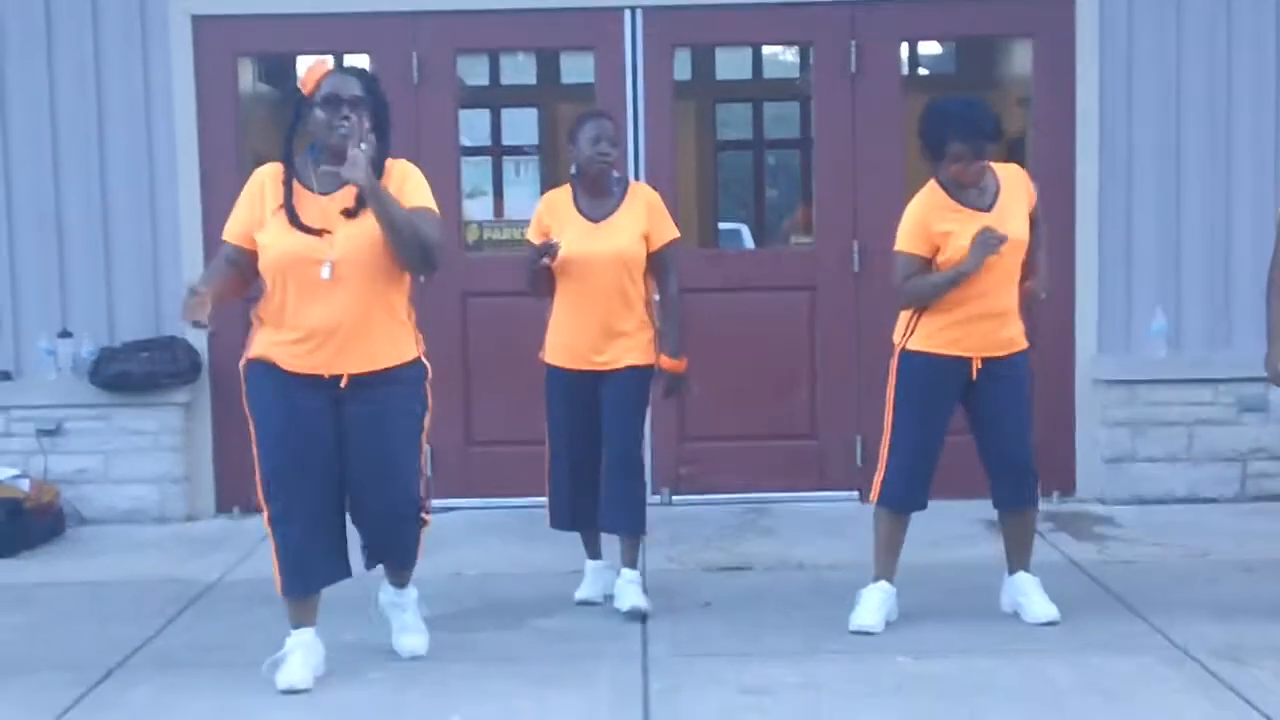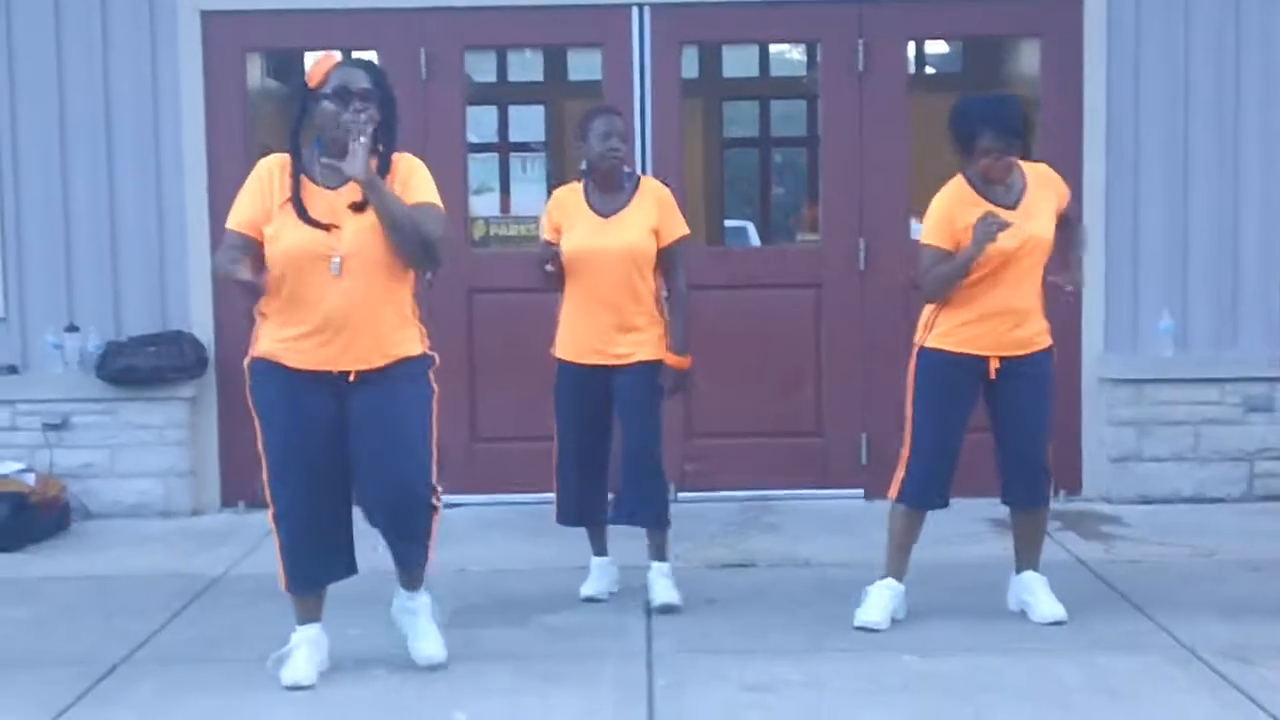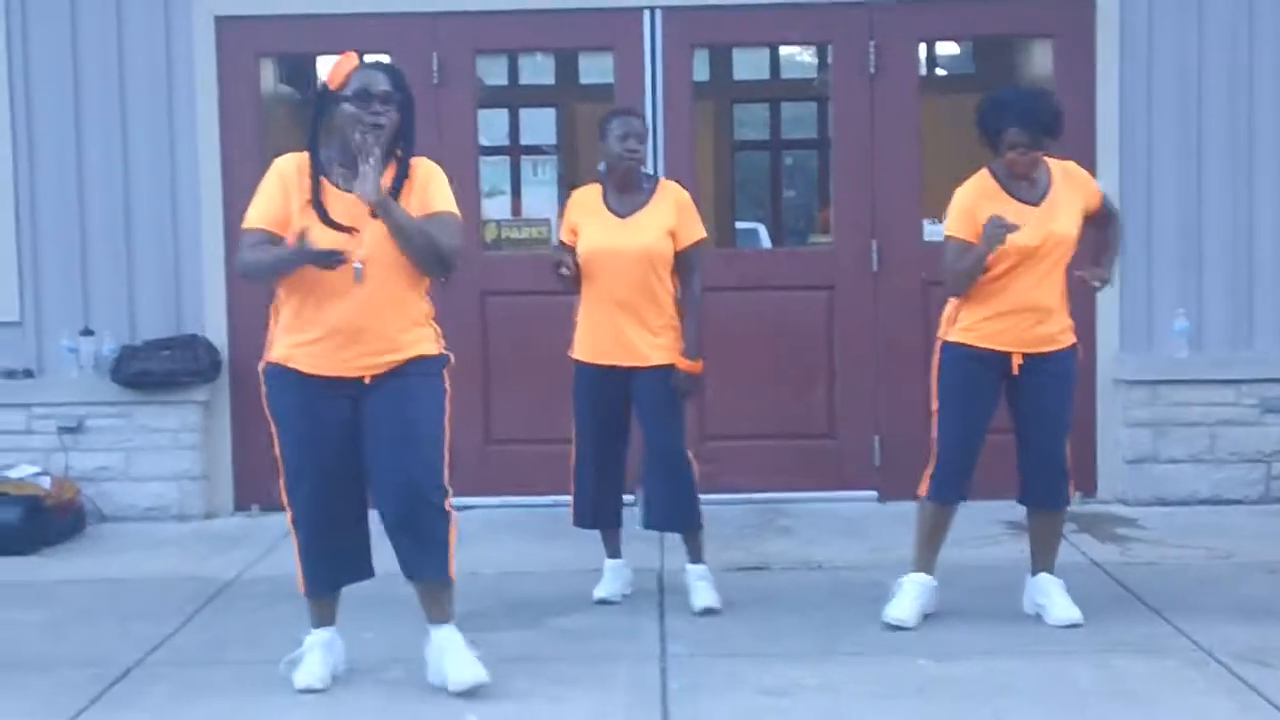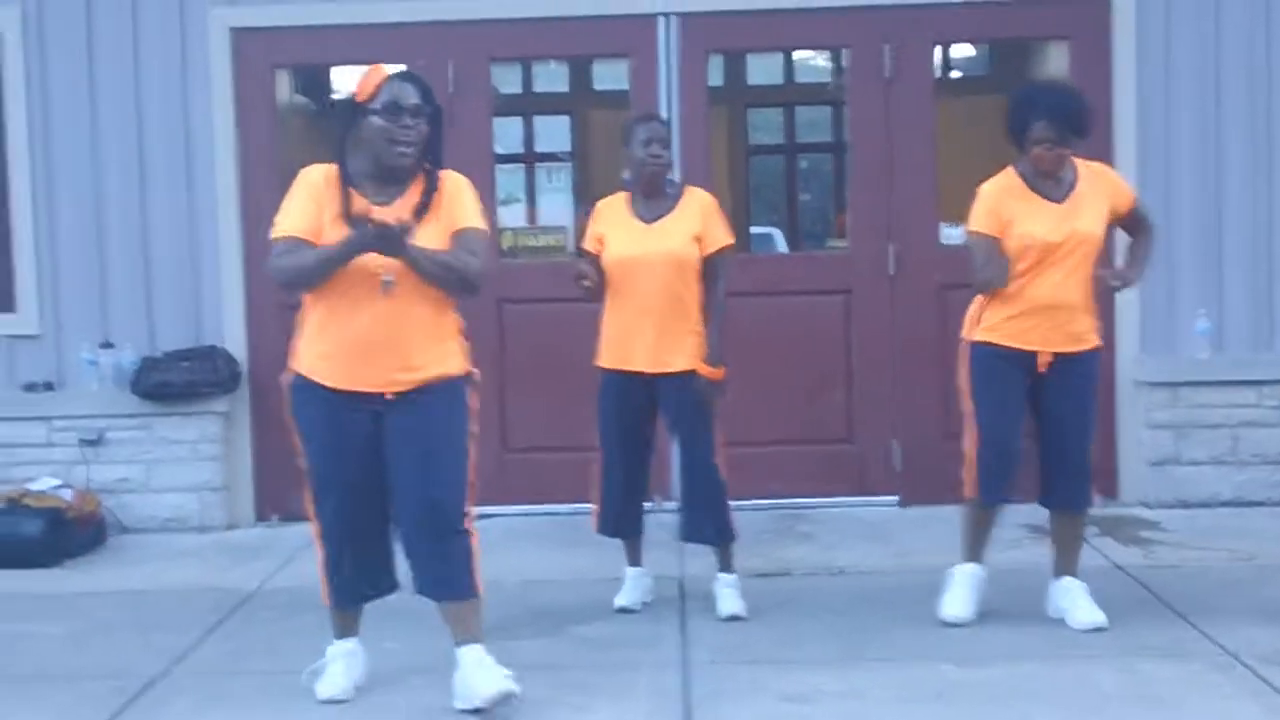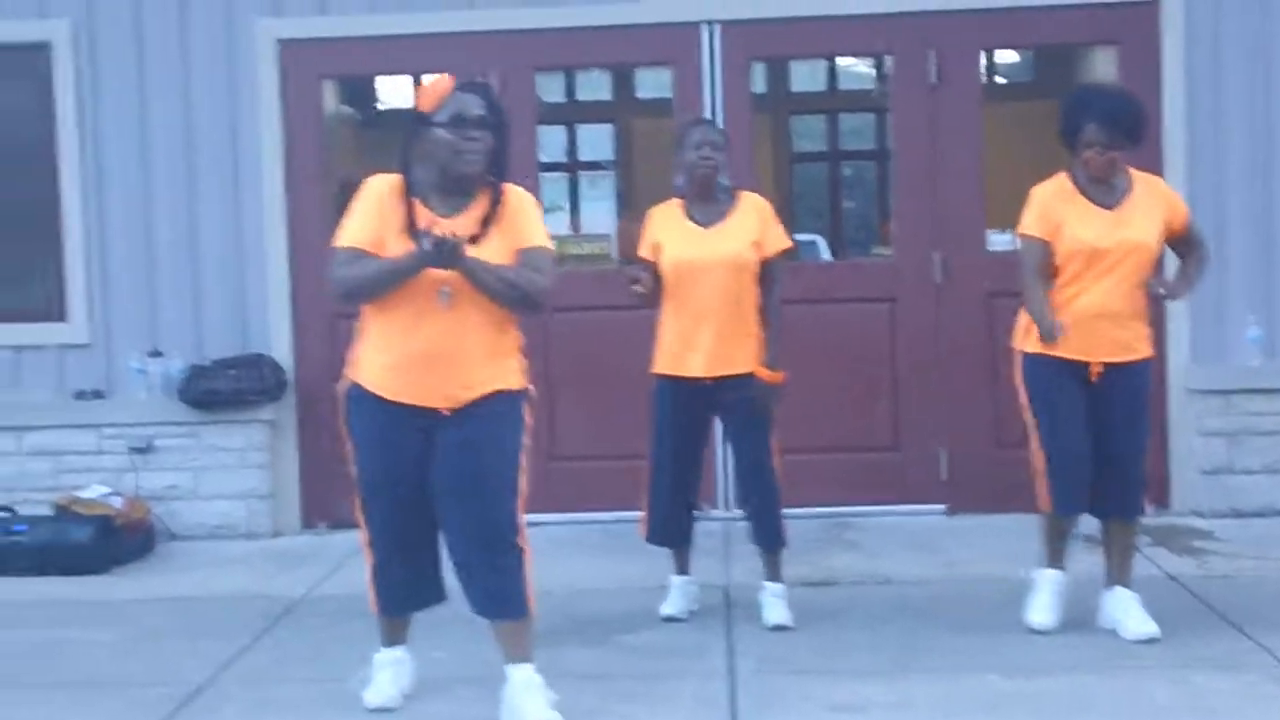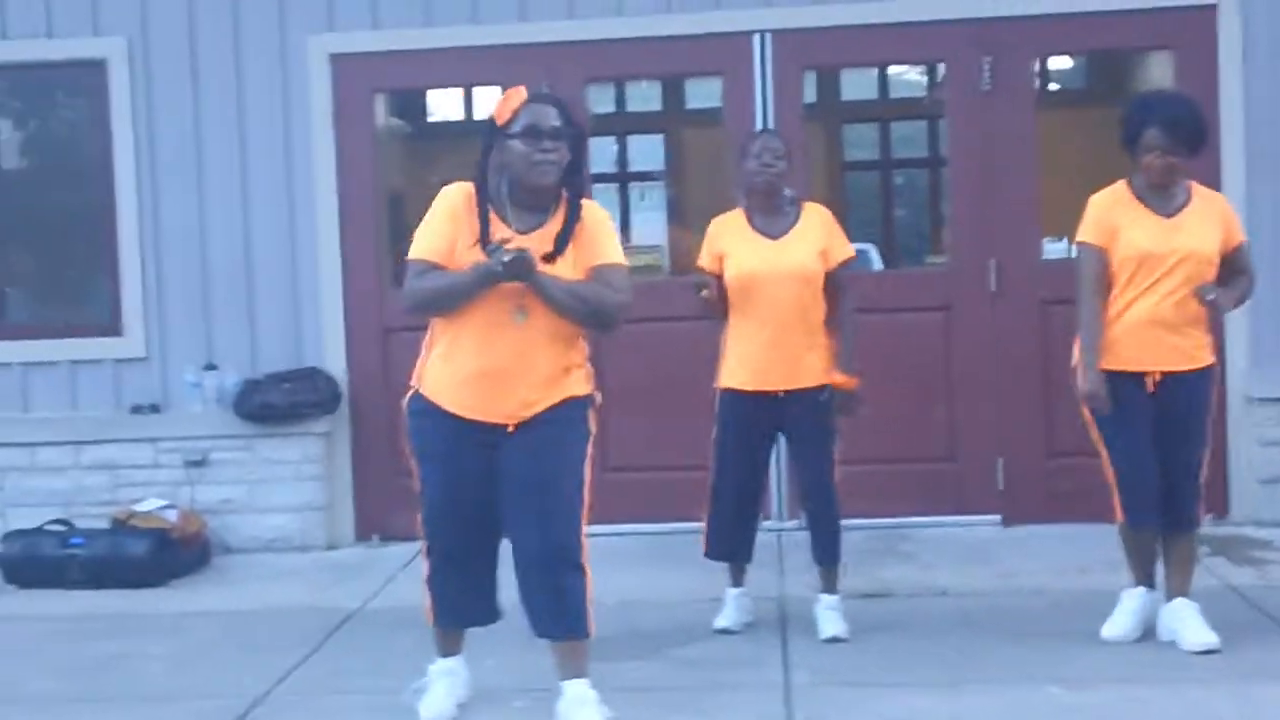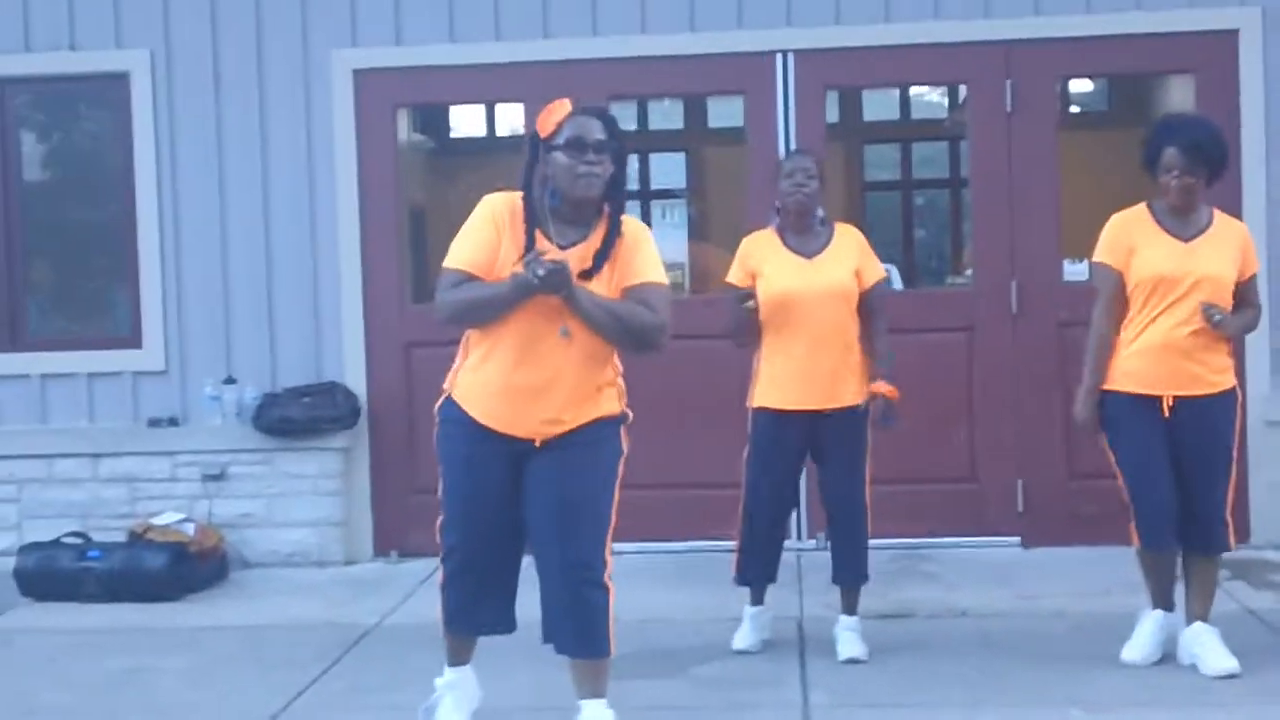
dt=0.1s
person 1, frame 1
left shoulder: (398, 176)
right shoulder: (268, 183)
left elbow: (427, 254)
right elbow: (233, 261)
left wrist: (369, 187)
right wrist: (207, 289)
left hip: (386, 372)
right hip: (285, 373)
left knee: (392, 499)
right knee: (296, 504)
left ankle: (399, 591)
right ankle: (303, 639)
person 1, frame 2
left shoulder: (403, 172)
right shoulder: (272, 173)
left elbow: (429, 249)
right elbow: (228, 251)
left wrist: (371, 186)
right wrist: (240, 270)
left hip: (389, 363)
right hip: (289, 368)
left knee: (404, 493)
right knee: (301, 502)
left ankle: (414, 596)
right ankle: (308, 633)
person 1, frame 3
left shoulder: (422, 176)
right shoulder: (289, 173)
left elbow: (445, 259)
right elbow: (249, 257)
left wrist: (382, 203)
right wrist: (294, 255)
left hip: (405, 365)
right hip: (306, 372)
left knee: (417, 495)
right knee: (319, 506)
left ankle: (443, 634)
right ankle: (322, 637)
person 1, frame 4
left shoulder: (451, 190)
right shoulder: (317, 184)
left elbow: (473, 274)
right elbow: (282, 270)
left wrist: (404, 246)
right wrist: (351, 245)
left hip: (429, 383)
right hip: (329, 386)
left knee: (439, 516)
right knee: (343, 520)
left ankle: (471, 659)
right ankle: (345, 648)
person 1, frame 5
left shoulder: (514, 204)
right shoulder: (381, 193)
left elbow: (537, 292)
right elbow: (343, 281)
left wrist: (465, 261)
right wrist: (415, 257)
left hip: (485, 397)
right hip: (385, 397)
left knee: (492, 532)
right knee: (394, 531)
right ankle: (392, 656)
person 1, frame 6
left shoulder: (588, 220)
right shoulder: (456, 203)
left elbow: (612, 309)
right elbow: (415, 294)
left wrist: (535, 276)
right wrist: (488, 270)
left hip: (551, 411)
right hip: (449, 410)
left knee: (553, 550)
right knee: (453, 544)
right ankle: (448, 667)
person 1, frame 7
left shoulder: (629, 236)
right shoulder: (497, 212)
left elbow: (651, 330)
right elbow: (449, 304)
left wrist: (572, 290)
right wrist: (522, 282)
left hip: (581, 429)
right hip: (479, 419)
left knee: (578, 566)
right knee: (470, 552)
person 2, frame 1
left shoulder: (1016, 181)
right shoulder: (924, 209)
right elbow: (905, 292)
left wrist: (1035, 273)
right wrist: (968, 265)
left hip: (1004, 352)
right hip: (930, 353)
left knee: (1016, 465)
right knee: (903, 467)
left ankle: (1020, 580)
right ankle: (881, 587)
person 2, frame 2
left shoulder: (1045, 182)
right shoulder: (949, 204)
left elbow: (1069, 222)
right elbow: (929, 288)
left wrist: (1069, 269)
right wrist: (973, 250)
left hip: (1026, 350)
right hip: (950, 350)
left knee: (1029, 464)
right knee: (924, 464)
left ankle: (1028, 578)
right ankle: (889, 584)
person 2, frame 3
left shoulder: (1074, 180)
right shoulder: (972, 196)
left elbow: (1109, 220)
right elbow: (953, 281)
left wrist: (1104, 265)
right wrist: (986, 247)
left hip: (1048, 349)
right hip: (972, 346)
left knee: (1049, 465)
right knee: (951, 459)
left ankle: (1043, 581)
right ankle: (920, 578)
person 2, frame 4
left shoulder: (1102, 182)
right shoulder: (996, 194)
left elbow: (1142, 227)
right elbow: (980, 274)
left wrist: (1129, 270)
right wrist: (999, 272)
left hip: (1074, 349)
right hip: (1000, 346)
left knee: (1070, 464)
right knee: (992, 456)
left ankle: (1066, 584)
right ankle: (968, 569)
person 2, frame 5
left shoulder: (1156, 196)
right shoulder: (1048, 198)
left elbow: (1193, 249)
right elbow: (1032, 279)
left wrist: (1180, 282)
right wrist: (1044, 320)
left hip: (1126, 358)
right hip: (1053, 356)
left knee: (1123, 474)
right knee: (1066, 469)
left ankle: (1119, 594)
right ankle: (1051, 573)
person 2, frame 6
left shoulder: (1215, 209)
right shoulder: (1106, 206)
left elbow: (1243, 278)
right elbow: (1092, 291)
left wrist: (1226, 298)
right wrist: (1089, 367)
left hip: (1187, 368)
right hip: (1117, 368)
left knee: (1182, 487)
right knee: (1136, 485)
left ankle: (1179, 604)
right ankle: (1140, 591)
person 2, frame 7
left shoulder: (1234, 235)
right shoulder: (1124, 228)
left elbow: (1250, 309)
right elbow: (1105, 312)
left wrist: (1232, 325)
right wrist: (1087, 388)
left hip: (1208, 393)
right hip: (1130, 391)
left knee: (1206, 512)
right knee: (1152, 509)
left ankle: (1198, 629)
right ankle: (1159, 615)
person 3, frame 1
left shoulder: (644, 200)
right shoulder: (552, 206)
left elbow: (666, 281)
right elbow: (539, 289)
left wrist: (672, 355)
right wrist: (540, 260)
left hip: (628, 355)
right hip: (567, 358)
left knee: (624, 459)
right knee: (572, 460)
left ankle: (629, 575)
right ankle: (594, 564)
person 3, frame 2
left shoulder: (655, 196)
right shoulder: (562, 201)
left elbow: (675, 278)
right elbow: (555, 279)
left wrist: (678, 350)
right wrist: (548, 264)
left hip: (640, 351)
right hip: (577, 354)
left knee: (642, 452)
right knee: (581, 456)
left ankle: (659, 566)
right ankle: (601, 562)
person 3, frame 3
left shoulder: (673, 199)
right shoulder: (580, 202)
left elbow: (691, 282)
left wrist: (691, 355)
right wrist: (563, 266)
left hip: (657, 354)
right hip: (595, 356)
left knee: (668, 455)
right knee: (598, 458)
left ankle: (697, 569)
right ankle: (615, 565)
person 3, frame 4
left shoulder: (700, 205)
right shoulder: (606, 212)
left elbow: (715, 290)
left wrist: (711, 362)
right wrist: (588, 279)
left hip: (684, 362)
right hip: (621, 363)
left knee: (700, 465)
right knee: (622, 466)
left ankle: (726, 577)
right ankle: (635, 573)
person 3, frame 5
left shoulder: (755, 209)
right shoulder: (660, 219)
left elbow: (771, 295)
left wrist: (770, 366)
right wrist: (642, 285)
left hip: (741, 368)
right hip: (678, 369)
left knee: (757, 470)
right knee: (672, 473)
left ankle: (773, 586)
right ankle: (682, 581)
person 3, frame 6
left shoulder: (819, 219)
right shoulder: (723, 229)
left elbow: (838, 302)
right elbow: (720, 312)
left wrist: (843, 371)
right wrist: (709, 296)
left hip: (809, 380)
right hip: (744, 382)
left knee: (818, 485)
right knee: (733, 485)
left ankle: (829, 599)
right ankle: (737, 592)
person 3, frame 7
left shoulder: (850, 240)
right shoulder: (754, 248)
left elbow: (874, 320)
right elbow: (745, 334)
left wrist: (881, 381)
right wrist: (744, 313)
left hip: (843, 400)
right hip: (777, 401)
left knee: (847, 507)
right knee: (764, 505)
left ankle: (848, 621)
right ankle: (755, 611)
